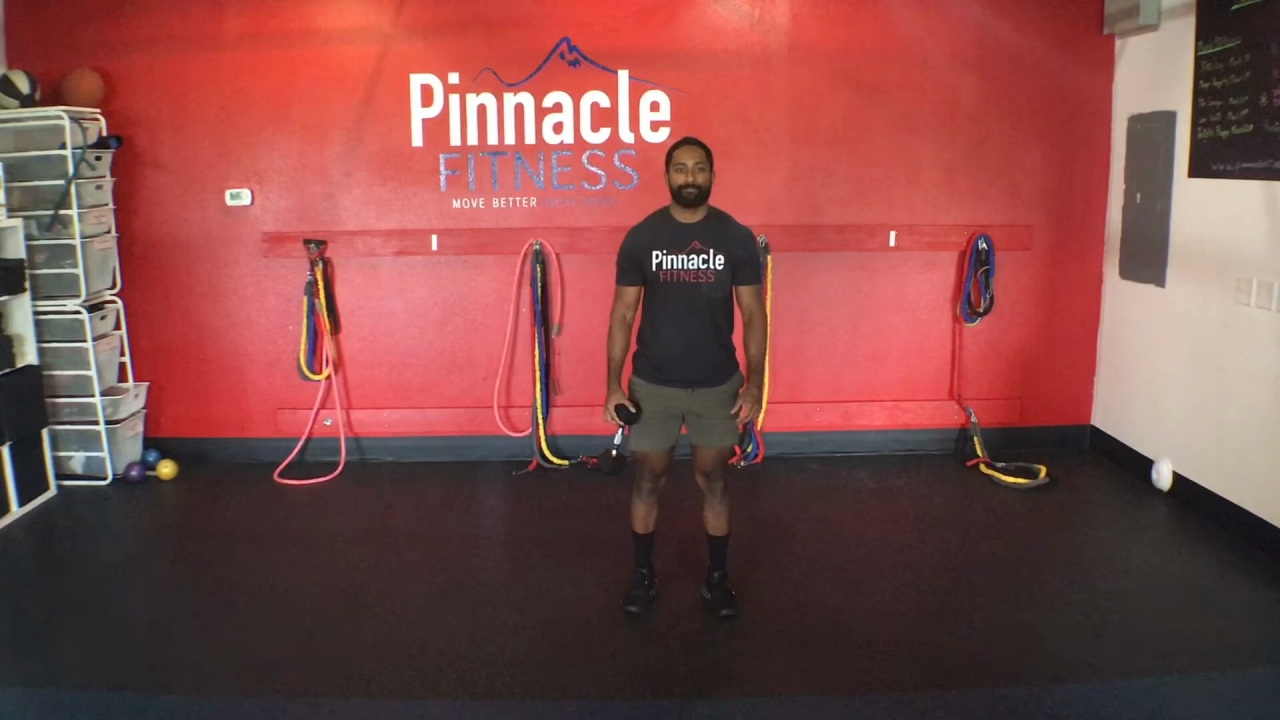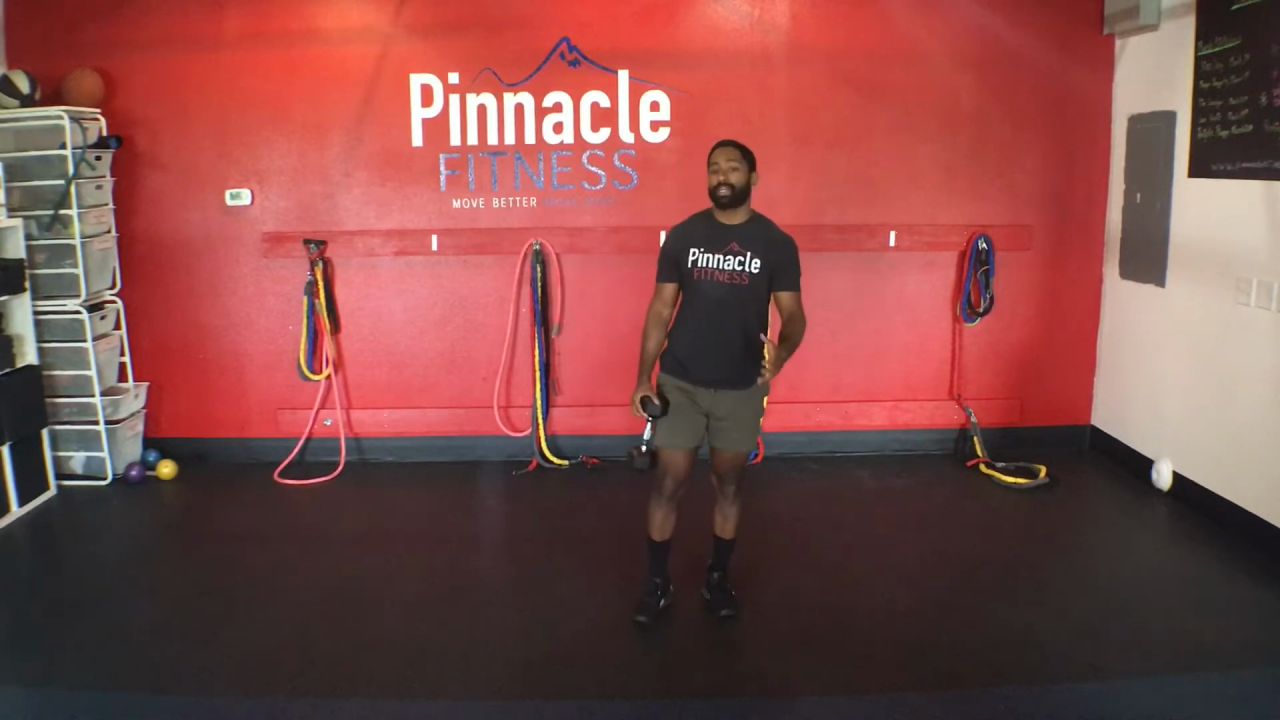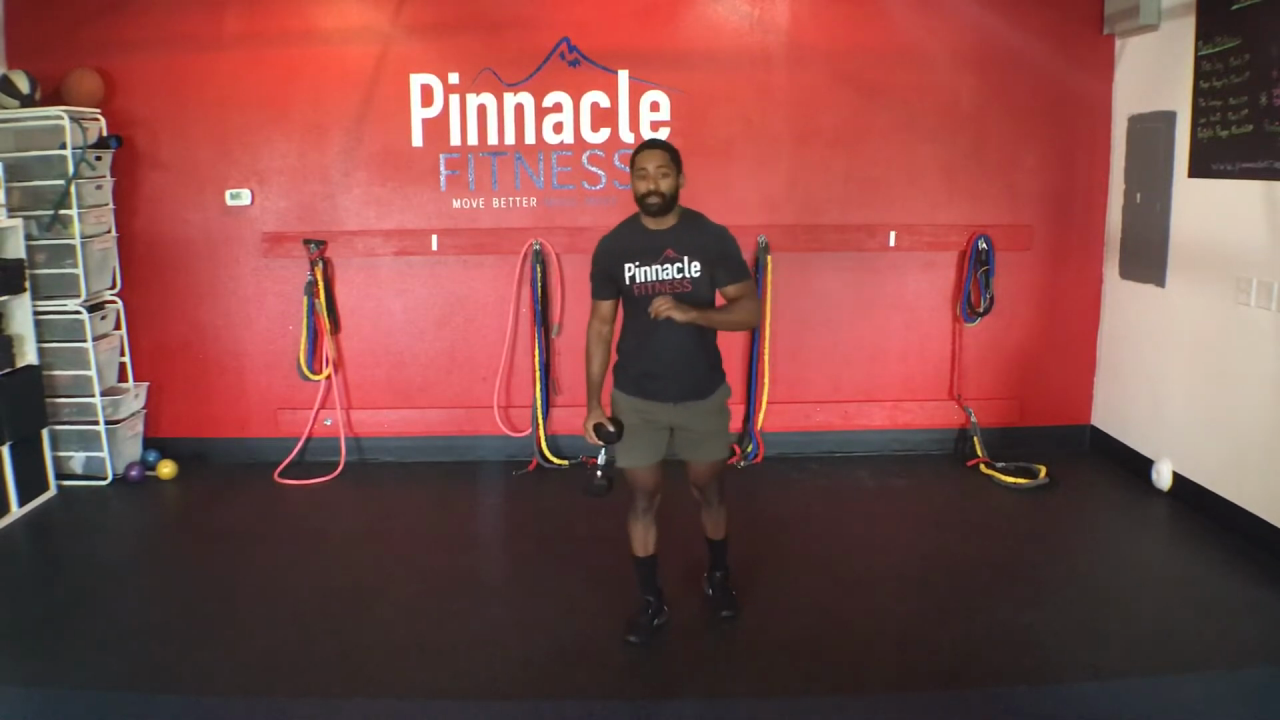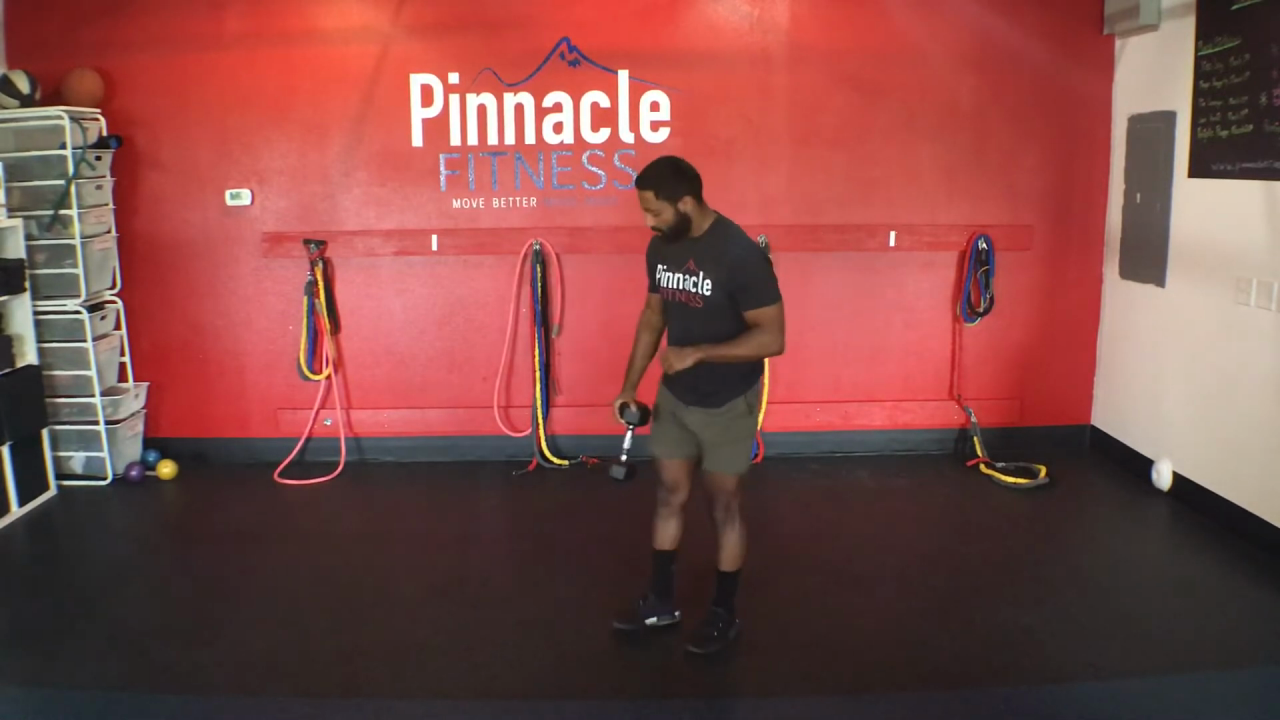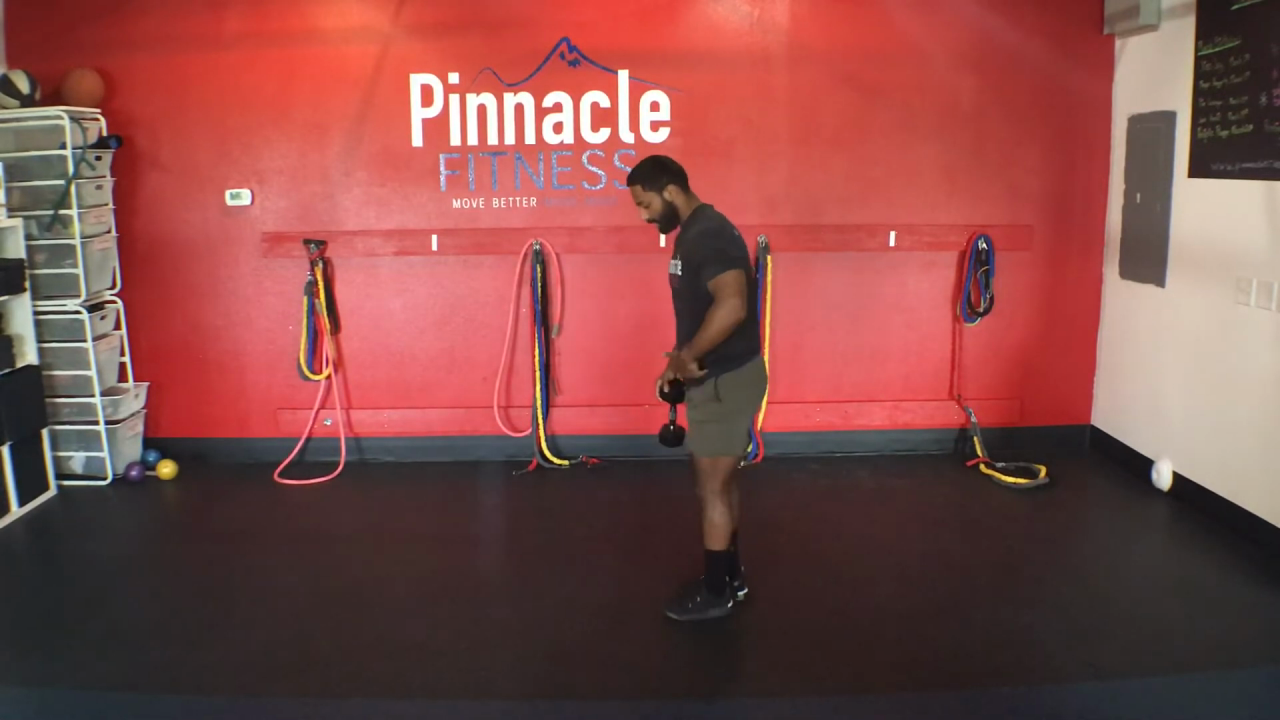
dt=1s
person 1, frame 1
left shoulder: (737, 237)
right shoulder: (640, 237)
left elbow: (753, 314)
right elbow: (623, 314)
left wrist: (755, 383)
right wrist: (613, 385)
left hip: (717, 384)
right hip: (653, 383)
left knee: (713, 481)
right knee: (648, 480)
left ankle: (717, 577)
right ankle: (643, 574)
person 1, frame 2
left shoulder: (777, 244)
right shoulder: (682, 235)
left elbow: (793, 314)
right elbow: (661, 309)
left wrist: (782, 351)
right wrist: (643, 377)
left hip: (742, 387)
right hip: (680, 382)
left knee: (728, 484)
right knee: (669, 484)
left ankle: (717, 577)
right ankle: (658, 583)
person 1, frame 3
left shoulder: (714, 239)
right shoulder: (613, 247)
left elbow: (750, 312)
right elbow: (600, 325)
left wrist: (690, 312)
right wrist: (593, 402)
left hip: (703, 394)
right hip: (636, 397)
left knee: (708, 490)
right knee: (643, 499)
left ankle: (718, 574)
right ankle: (651, 600)
person 1, frame 4
left shoulder: (741, 255)
right shoulder: (660, 247)
left elbow: (772, 337)
left wrist: (698, 352)
right wrist: (630, 385)
left hip: (728, 403)
right hip: (674, 396)
left knee: (724, 506)
right knee: (670, 495)
left ankle: (724, 612)
right ankle: (660, 600)
person 1, frame 5
left shoulder: (708, 235)
right shoulder: (692, 232)
left elbow: (732, 305)
left wrist: (690, 355)
right wrist: (678, 362)
left hip: (728, 380)
right hip: (713, 376)
left knee: (711, 488)
right knee: (720, 481)
left ankle: (716, 591)
right ankle: (730, 574)
